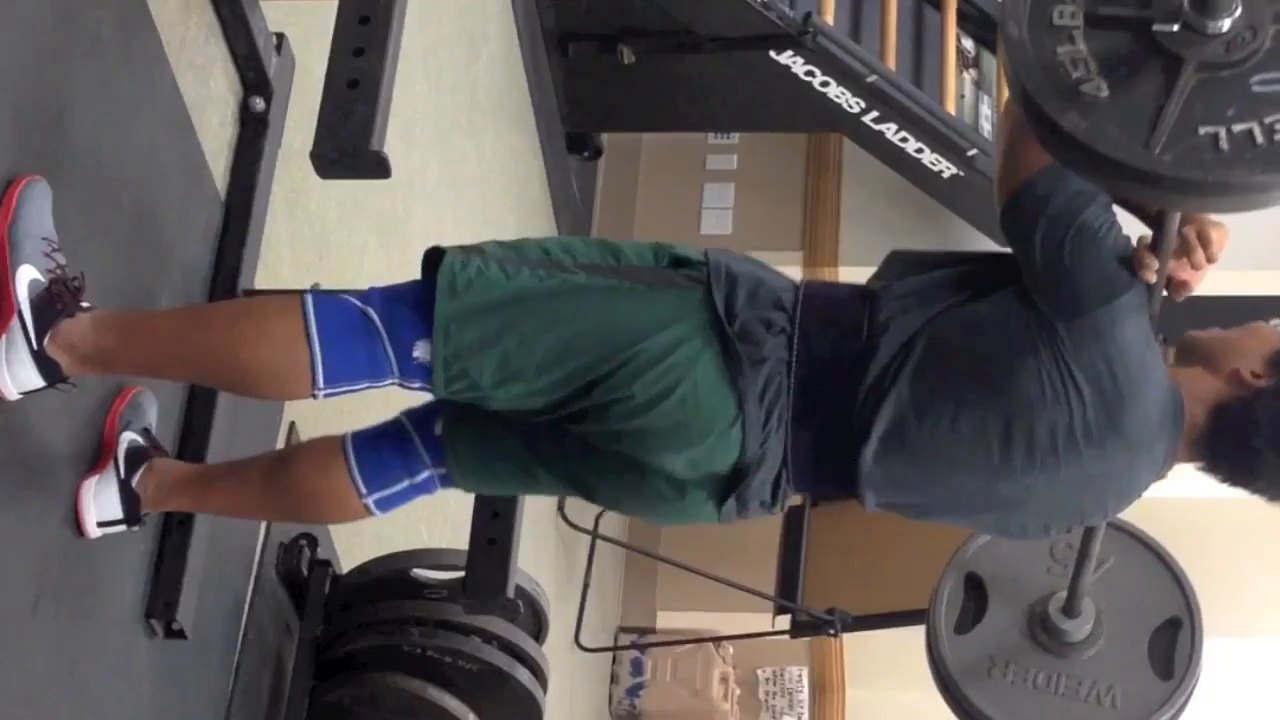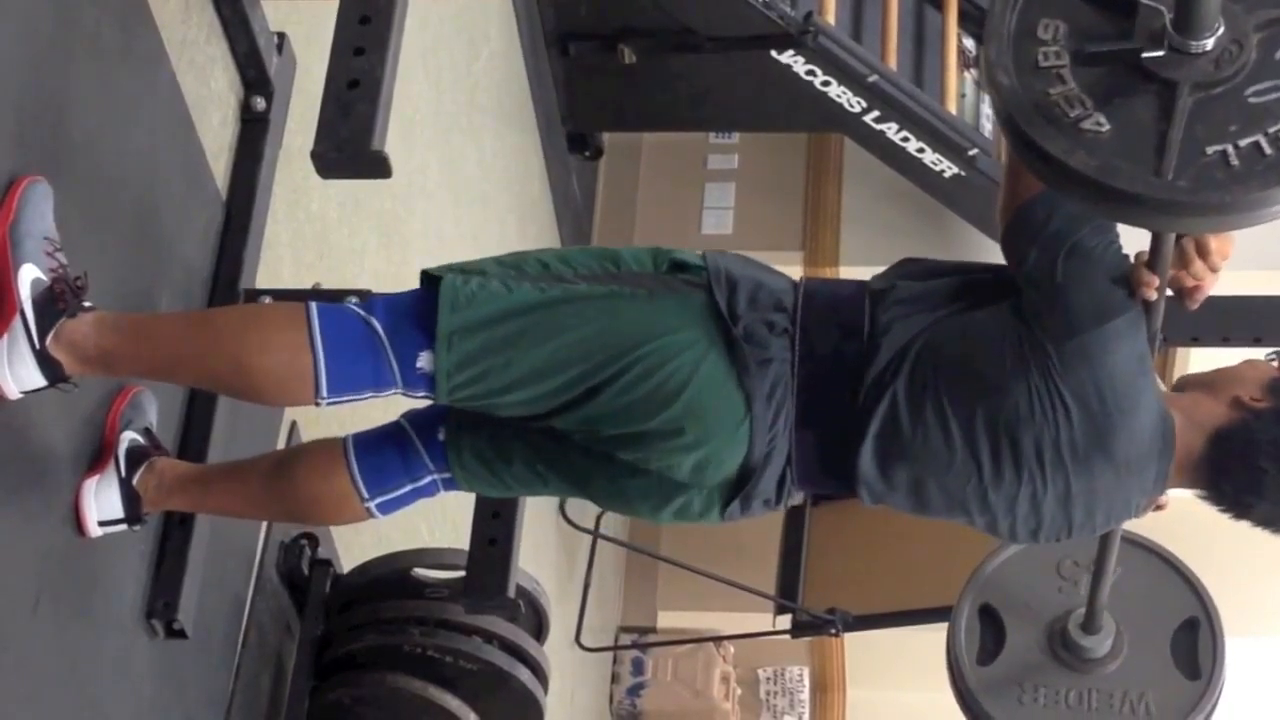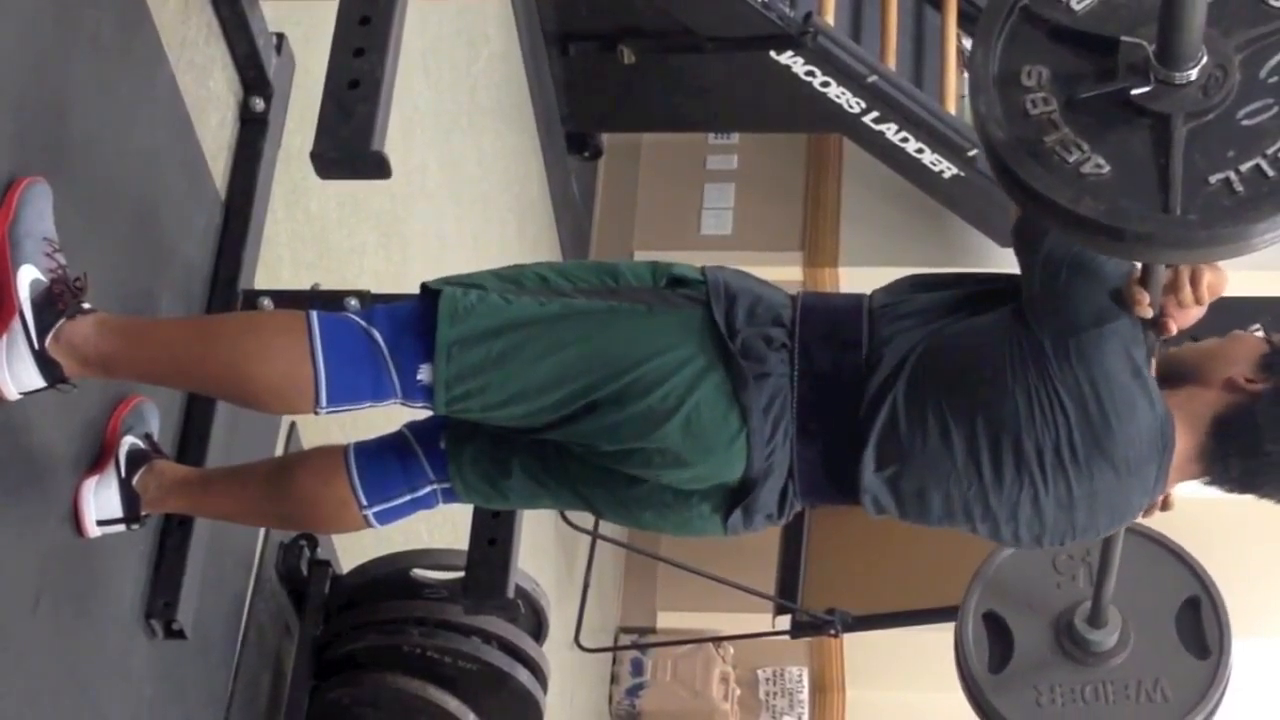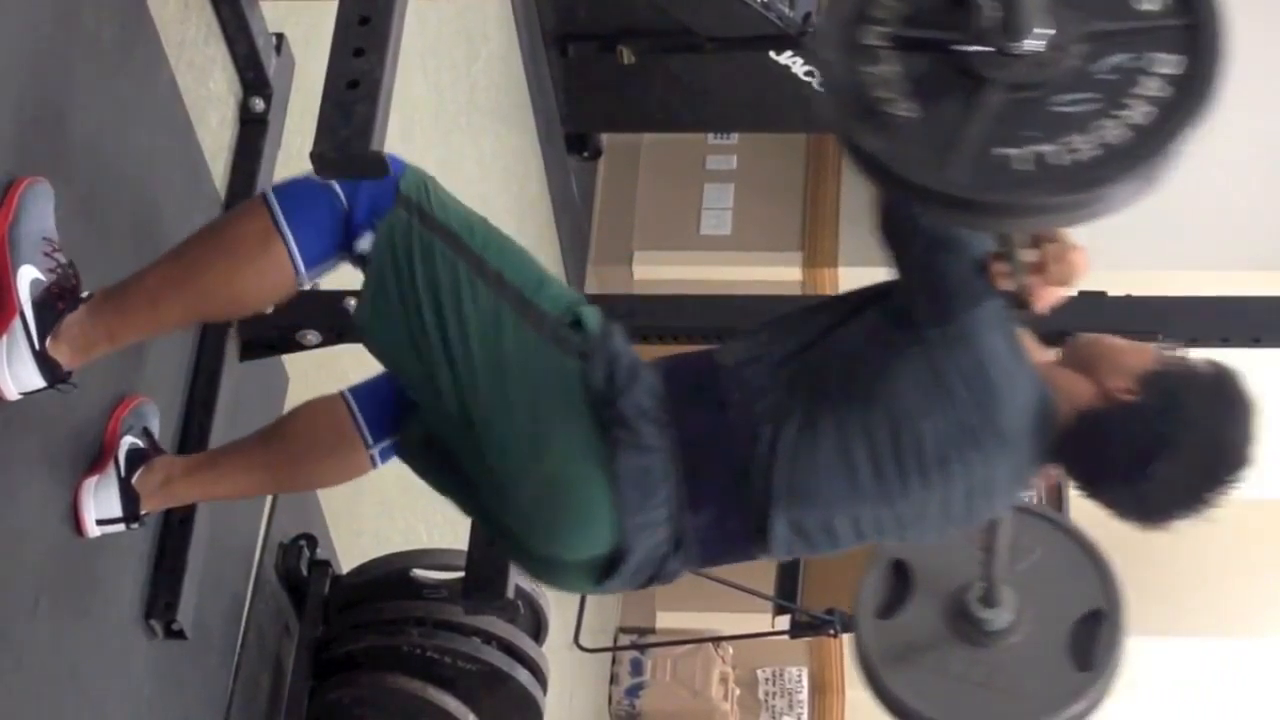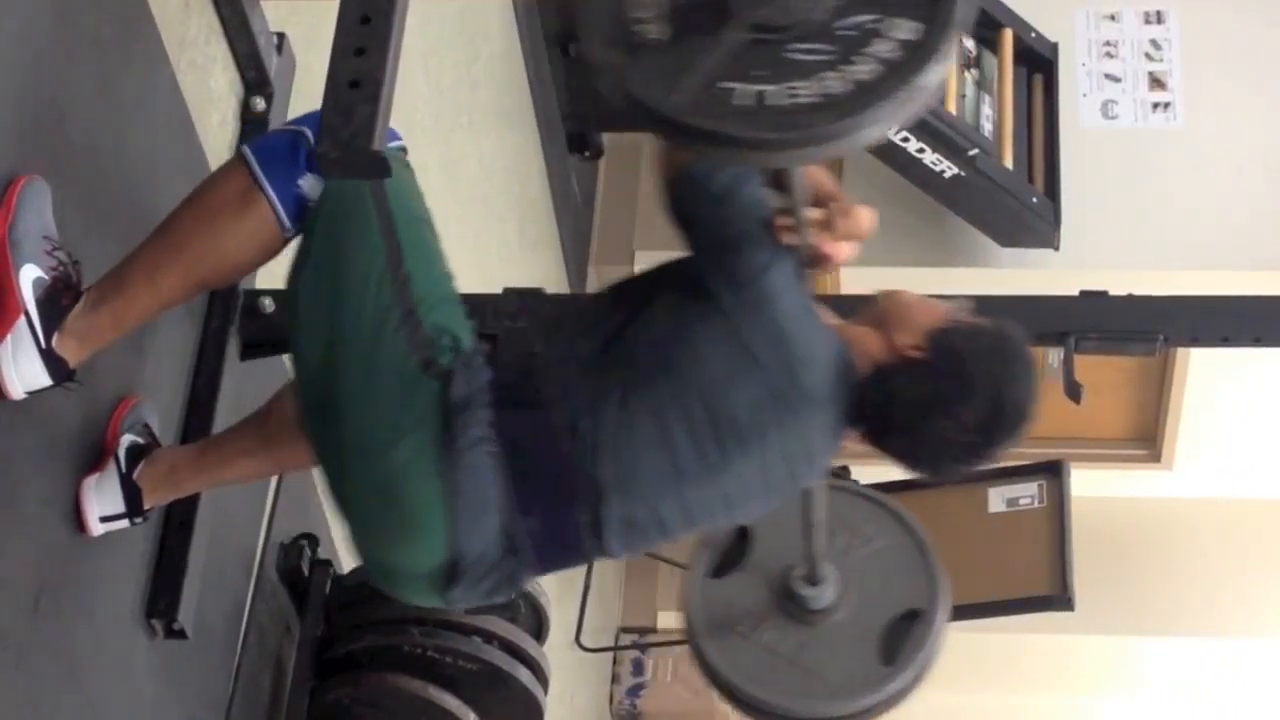
dt=1s
person 1, frame 1
left shoulder: (1108, 344)
right shoulder: (1115, 474)
left elbow: (1028, 145)
left hip: (720, 359)
right hip: (734, 460)
left knee: (358, 338)
right knee: (415, 455)
right ankle: (149, 483)
person 1, frame 2
left shoulder: (1104, 368)
right shoulder: (1111, 493)
left elbow: (1032, 169)
right wrist: (1162, 277)
right hip: (738, 459)
left knee: (366, 345)
right knee: (394, 463)
right ankle: (153, 484)
person 1, frame 3
left shoulder: (1101, 377)
right shoulder: (1113, 492)
left elbow: (1046, 203)
left wrist: (1136, 297)
right wrist: (1156, 294)
right hip: (741, 476)
left knee: (369, 353)
right knee: (407, 471)
right ankle: (153, 486)
person 1, frame 4
left shoulder: (981, 362)
right shoulder: (994, 471)
left elbow: (912, 204)
left wrist: (1006, 290)
right wrist: (1023, 284)
left hip: (604, 445)
right hip: (615, 531)
left knee: (368, 200)
right knee: (407, 403)
right ankle: (156, 483)
person 1, frame 5
left shoulder: (775, 323)
right shoulder: (808, 445)
left elbow: (693, 159)
right wrist: (819, 226)
left hip: (419, 475)
right hip: (457, 553)
right knee: (421, 375)
right ankle: (152, 478)
